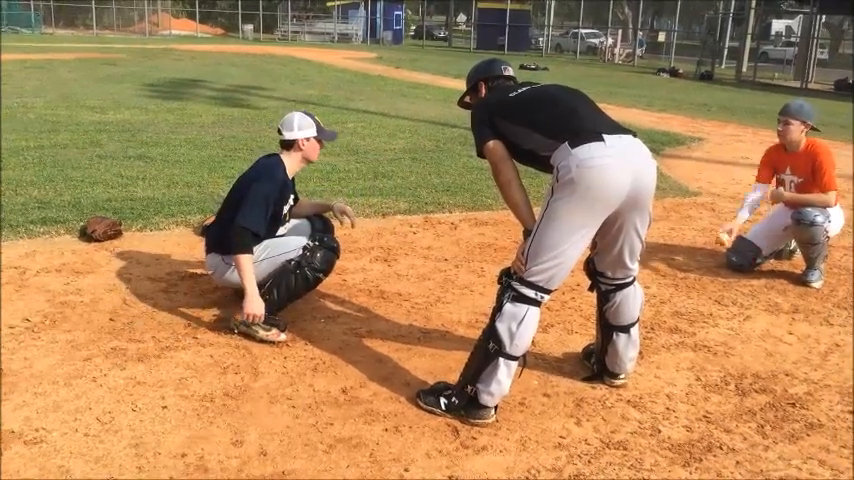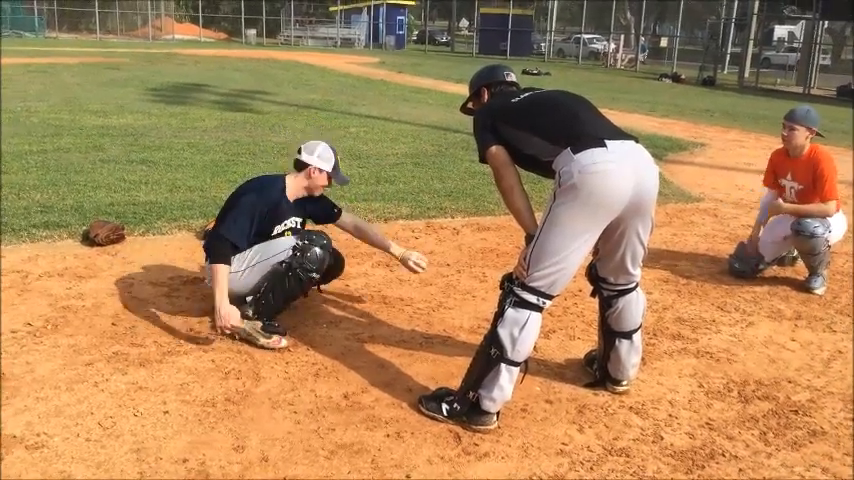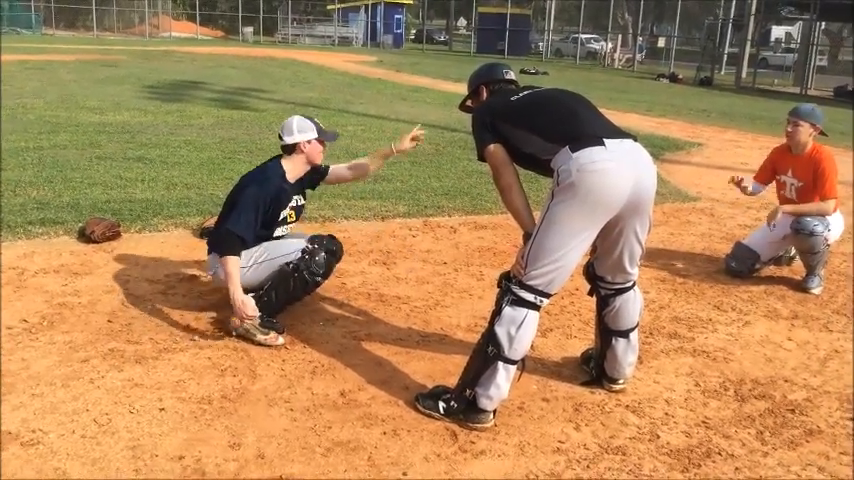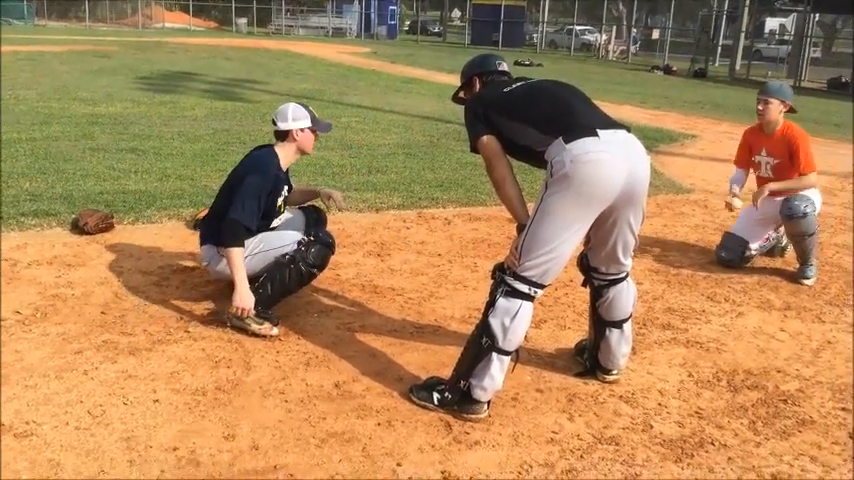
dt=0.7s
person 1, frame 1
left shoulder: (486, 107)
right shoulder: (551, 93)
left elbow: (504, 168)
left wrist: (531, 231)
left hip: (591, 166)
right hip: (640, 159)
left knee: (526, 284)
right knee: (618, 273)
left ankle: (475, 398)
right ankle: (615, 364)
person 1, frame 2
left shoulder: (488, 112)
right shoulder: (553, 99)
left elbow: (506, 174)
left wrist: (533, 237)
left hip: (594, 171)
right hip: (642, 164)
left knee: (528, 290)
right knee: (621, 278)
left ankle: (479, 404)
right ankle: (617, 370)
person 1, frame 3
left shoulder: (487, 111)
right shoulder: (551, 97)
left elbow: (505, 172)
left wrist: (532, 235)
left hip: (593, 170)
right hip: (640, 163)
left knee: (526, 288)
right knee: (618, 277)
left ankle: (475, 402)
right ankle: (614, 368)
person 1, frame 4
left shoulder: (480, 103)
right shoulder: (545, 89)
left elbow: (497, 164)
left wrist: (525, 227)
left hip: (586, 162)
right hip: (633, 154)
left knee: (519, 280)
right knee: (612, 268)
left ankle: (469, 392)
right ankle: (608, 359)
person 2, frame 1
left shoulder: (282, 171)
right shoulder: (271, 177)
left elbow: (292, 208)
right elbow: (240, 238)
left wrist: (330, 206)
right wrist: (251, 295)
right hip: (228, 261)
left knee: (320, 227)
right knee: (324, 249)
left ankle: (263, 284)
right ankle: (254, 316)
person 2, frame 2
left shoulder: (307, 197)
right shoulder: (262, 195)
left elbow: (351, 224)
right elbow: (220, 247)
left wrist: (399, 253)
right wrist: (222, 305)
left hip: (257, 262)
right hip: (232, 270)
left knee: (331, 261)
right knee: (316, 247)
left ankle: (258, 295)
right ankle: (254, 316)
person 2, frame 3
left shoulder: (303, 171)
right shoulder: (265, 183)
left elbow: (348, 172)
right elbow: (229, 242)
left wrist: (394, 150)
right wrist: (237, 296)
left hip: (265, 253)
right hip: (233, 261)
left knee: (331, 247)
right knee: (323, 255)
right ankle: (253, 318)
person 2, frame 4
left shoulder: (276, 162)
right shoulder: (263, 169)
left elbow: (286, 197)
right elbow: (233, 231)
left wrist: (318, 193)
right wrist: (241, 288)
right hip: (224, 252)
left knee: (313, 219)
right knee: (319, 244)
left ankle: (257, 278)
right ankle: (250, 308)
person 3, frame 1
left shoulder: (819, 152)
right shoulder: (773, 153)
left elbow: (831, 199)
right elbow: (758, 191)
left wrist: (787, 196)
right wrist: (738, 221)
left hip: (823, 214)
right hip: (788, 211)
left knee: (809, 218)
right knee: (738, 260)
left ankle: (815, 265)
right ankle: (786, 246)
person 3, frame 2
left shoulder: (821, 159)
right shoulder: (777, 156)
left elbow: (829, 209)
right elbow: (770, 195)
left wrist: (785, 207)
right wrist: (757, 228)
left hip: (827, 221)
right hip: (790, 218)
left knee: (806, 229)
right knee: (740, 266)
left ankle: (818, 273)
right ankle: (788, 252)
person 3, frame 3
left shoulder: (822, 158)
right shoulder: (778, 153)
left elbow: (829, 207)
right elbow: (756, 187)
left wrist: (784, 208)
right wrist: (744, 185)
left hip: (822, 220)
right hip: (788, 217)
left knee: (806, 227)
right knee: (736, 265)
left ankle: (815, 273)
right ankle: (786, 251)
person 3, frame 4
left shoulder: (795, 135)
right shoulder: (751, 133)
left elbow: (810, 180)
right elbow: (741, 170)
left wrist: (769, 186)
right wrist: (734, 192)
left hip: (800, 197)
right hip: (767, 200)
left knee: (796, 209)
right knee: (727, 257)
left ankle: (808, 263)
right ankle: (774, 240)
